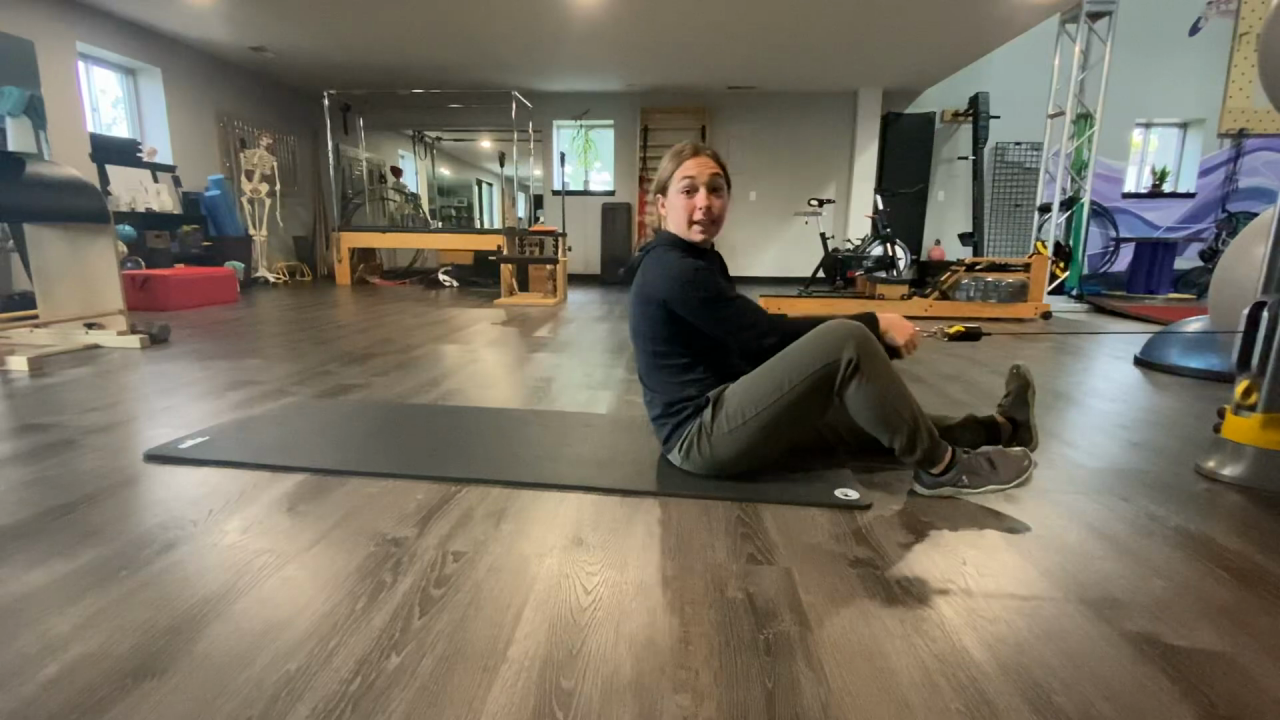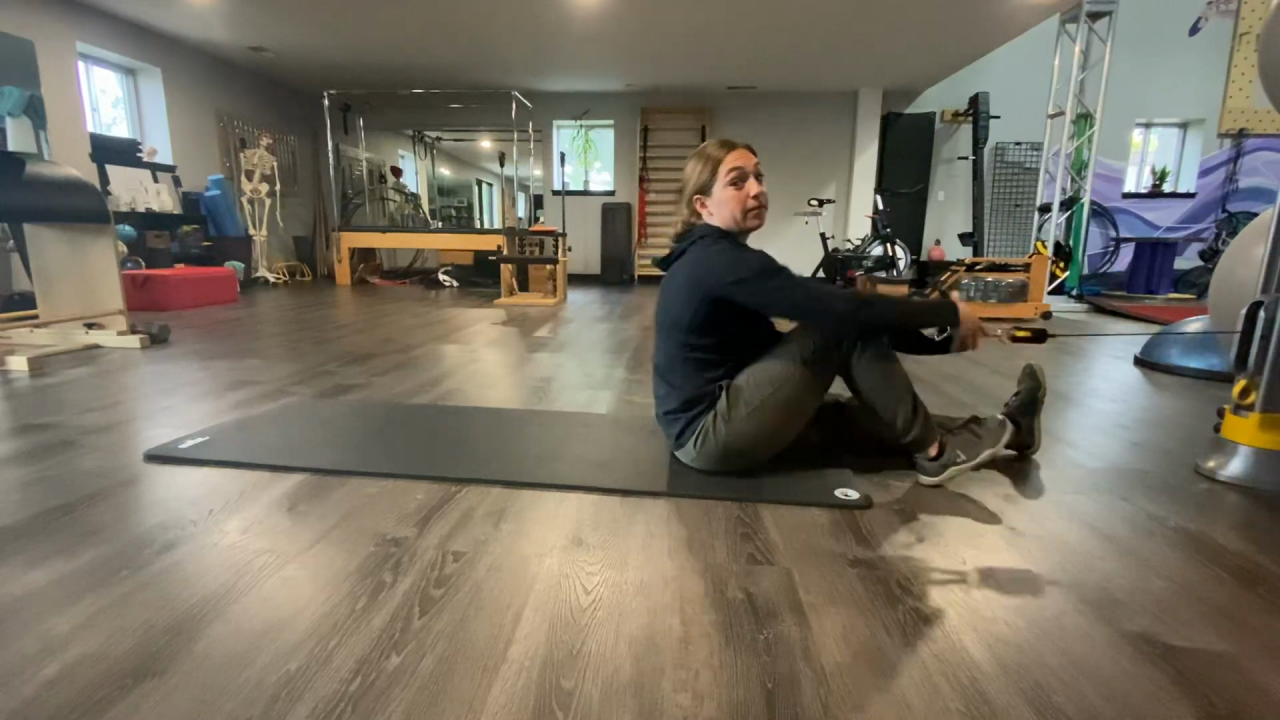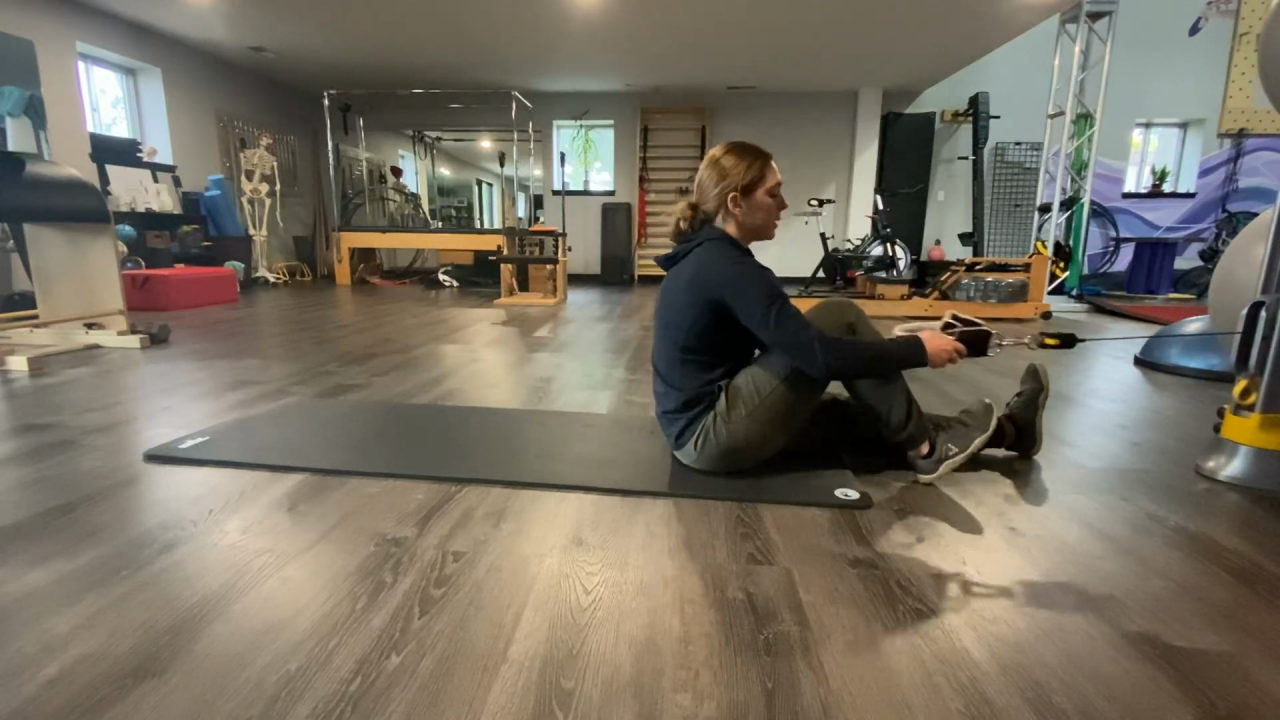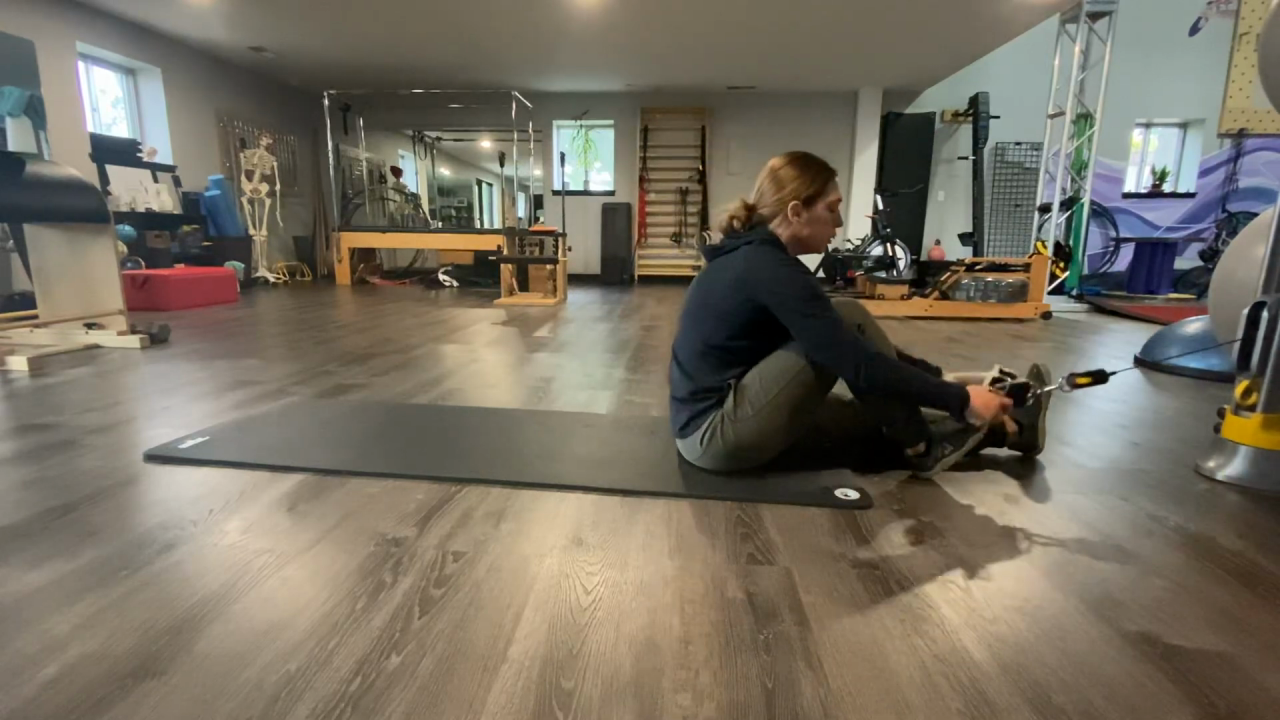
dt=0.7s
person 1, frame 1
left shoulder: (703, 259)
right shoulder: (673, 272)
left elbow: (743, 344)
right elbow: (767, 334)
right wrist: (874, 323)
left hip: (719, 417)
right hip: (699, 437)
right knee: (847, 341)
left ankle: (1001, 428)
right ankle: (940, 466)
person 1, frame 2
left shoulder: (707, 254)
right shoulder: (726, 261)
left elbow: (769, 343)
right elbow: (837, 307)
right wrist: (945, 310)
left hip: (711, 422)
right hip: (713, 436)
left knee: (862, 414)
right knee: (840, 323)
left ankle: (1007, 429)
right ankle: (933, 450)
person 1, frame 3
left shoulder: (705, 255)
right shoulder: (729, 269)
left elbow: (793, 342)
right elbow: (820, 355)
left wrist: (886, 349)
right wrist: (918, 349)
left hip: (703, 424)
right hip: (712, 436)
left knee: (863, 414)
right knee: (840, 317)
left ankle: (1006, 431)
right ankle: (926, 446)
person 1, frame 4
left shoulder: (753, 256)
right shoulder: (773, 271)
right elbow: (859, 365)
left wrist: (939, 378)
right wrist: (960, 400)
left hip: (711, 419)
right hip: (718, 435)
left knee: (872, 413)
right knee: (848, 319)
left ankle: (1004, 429)
right ankle: (923, 447)
